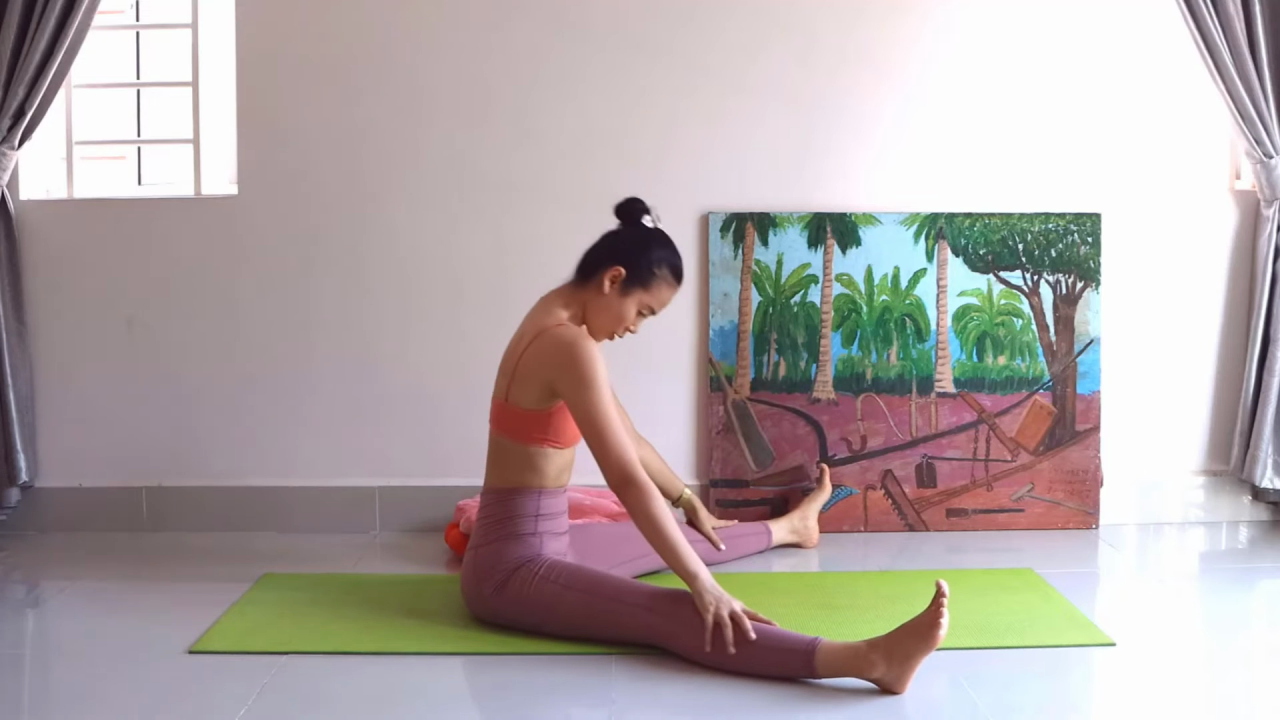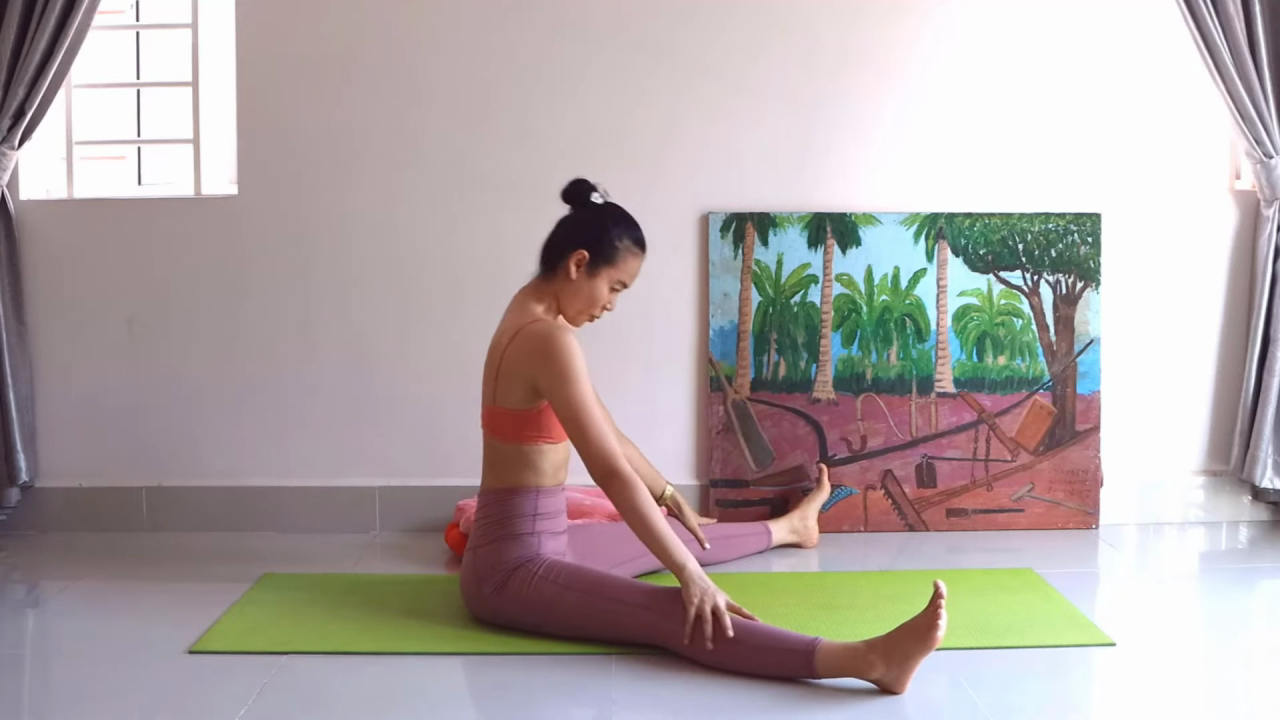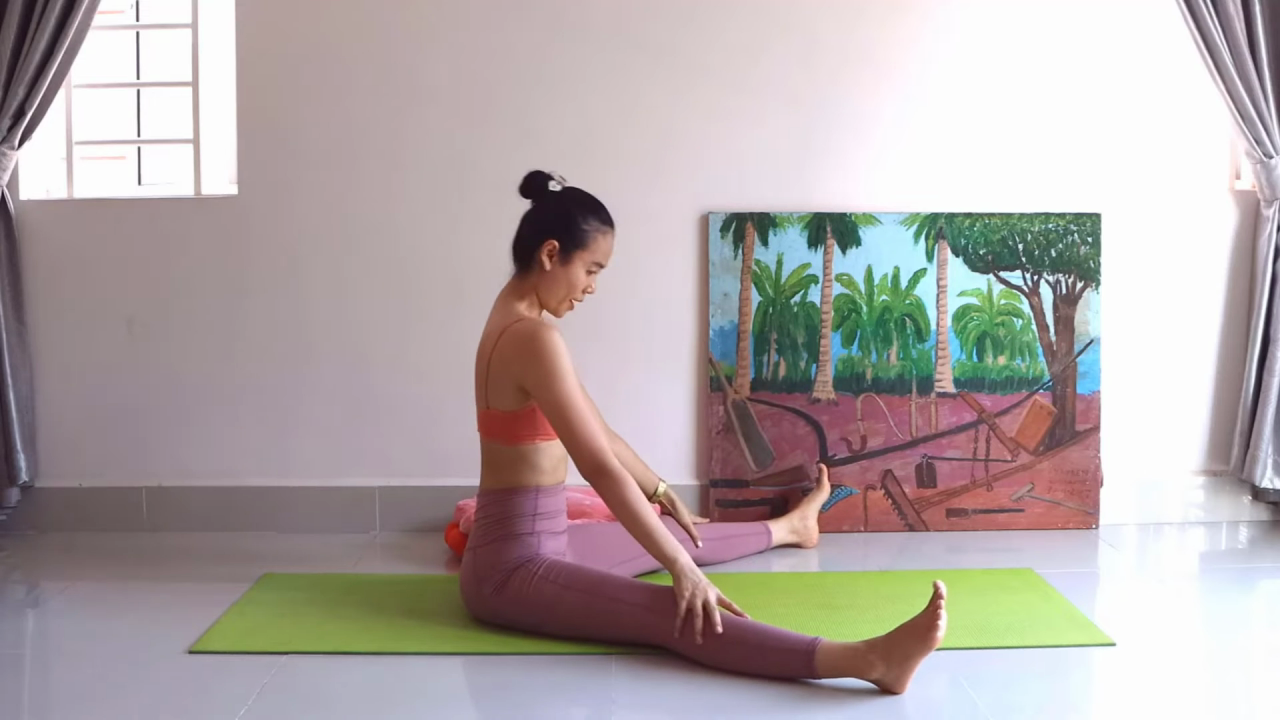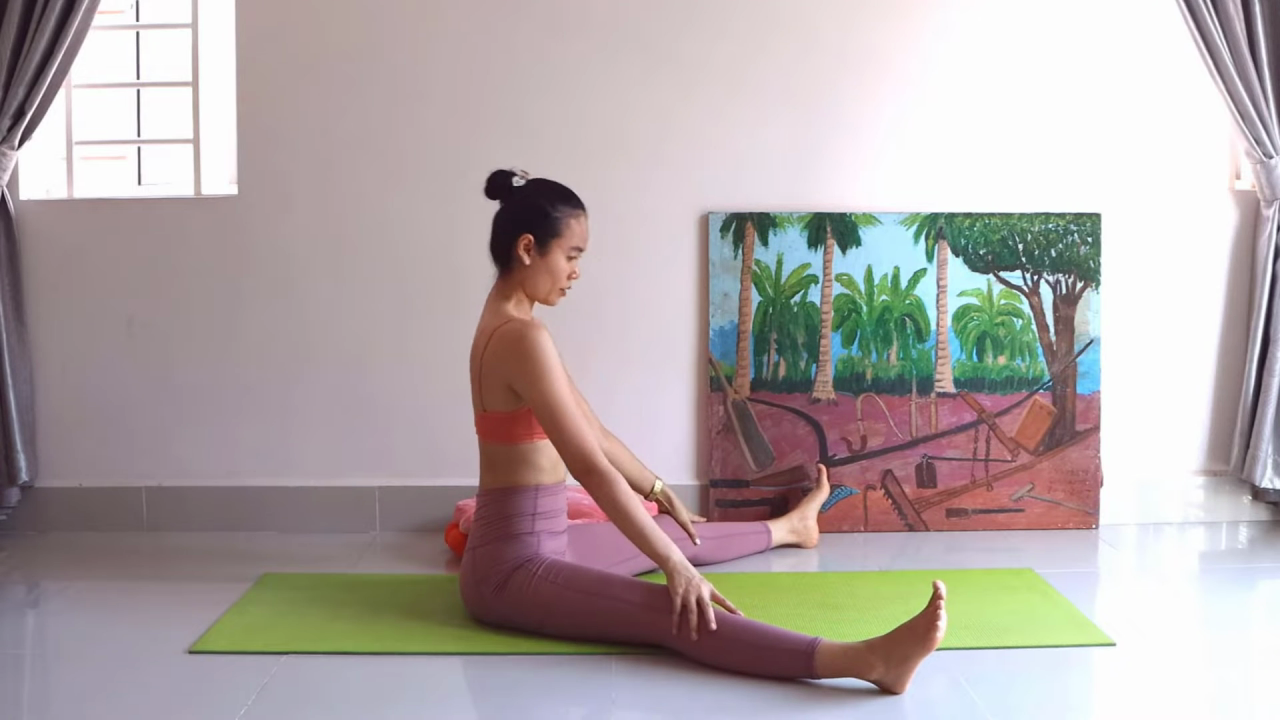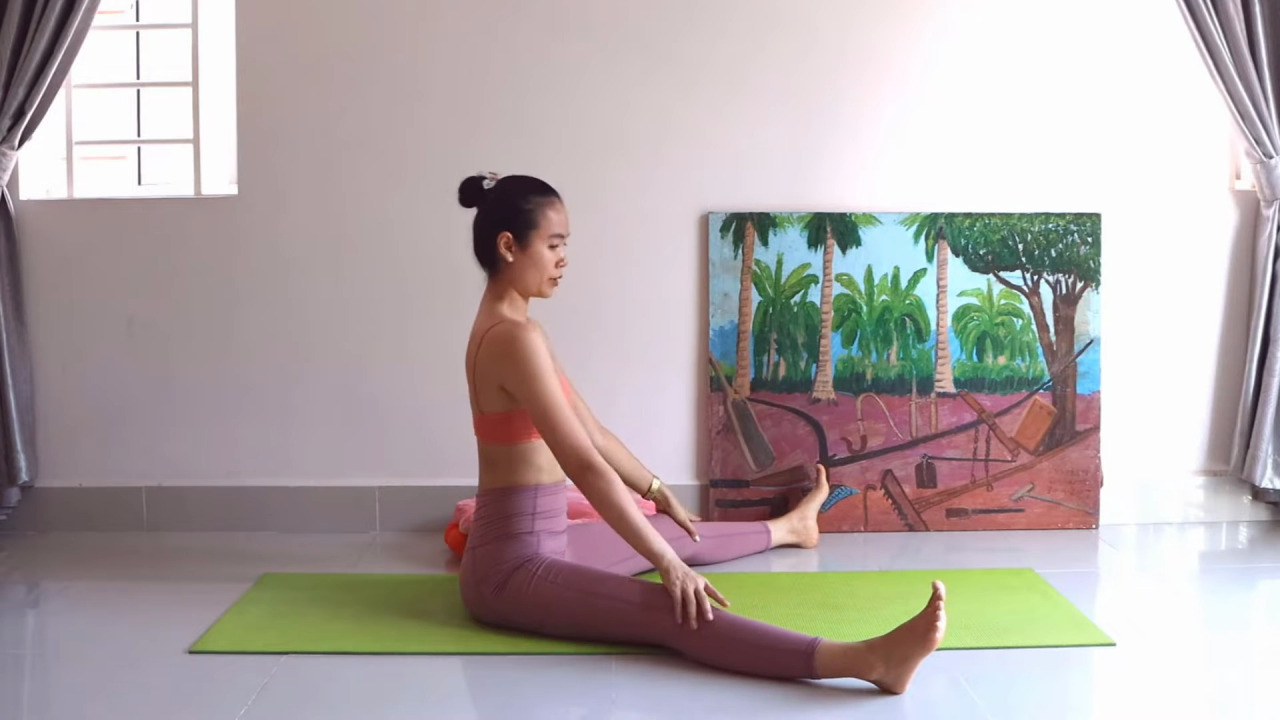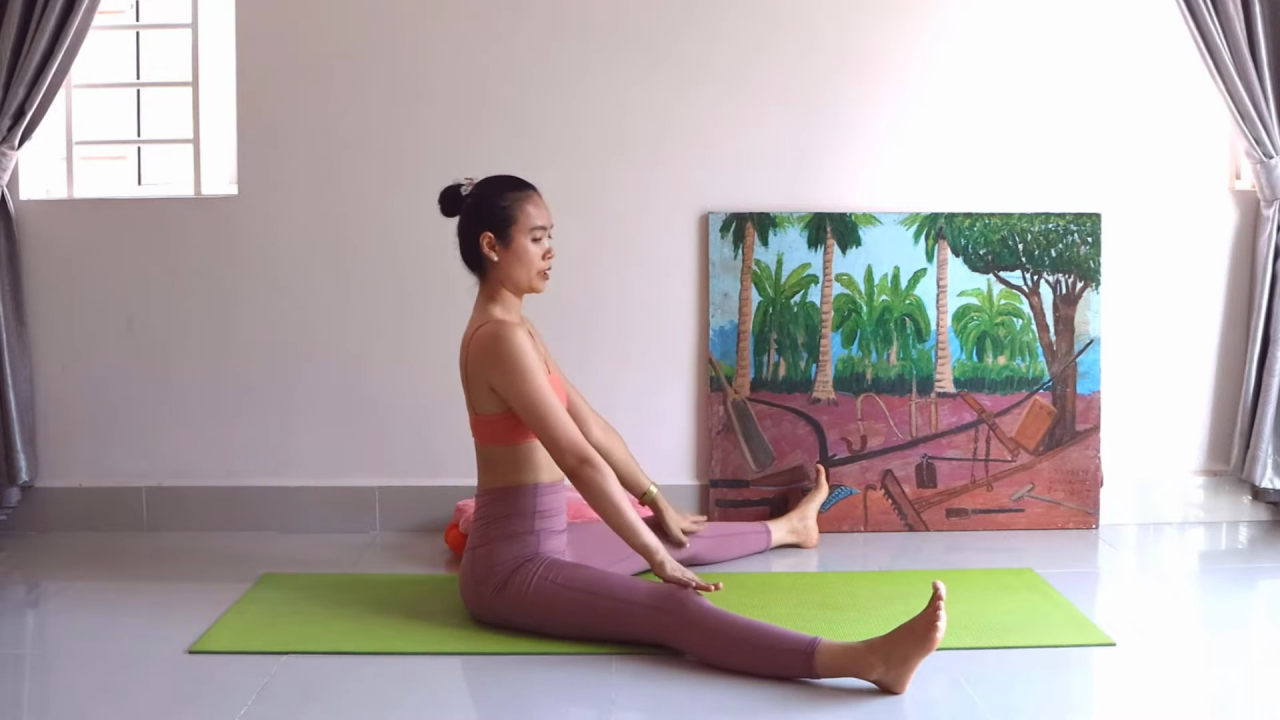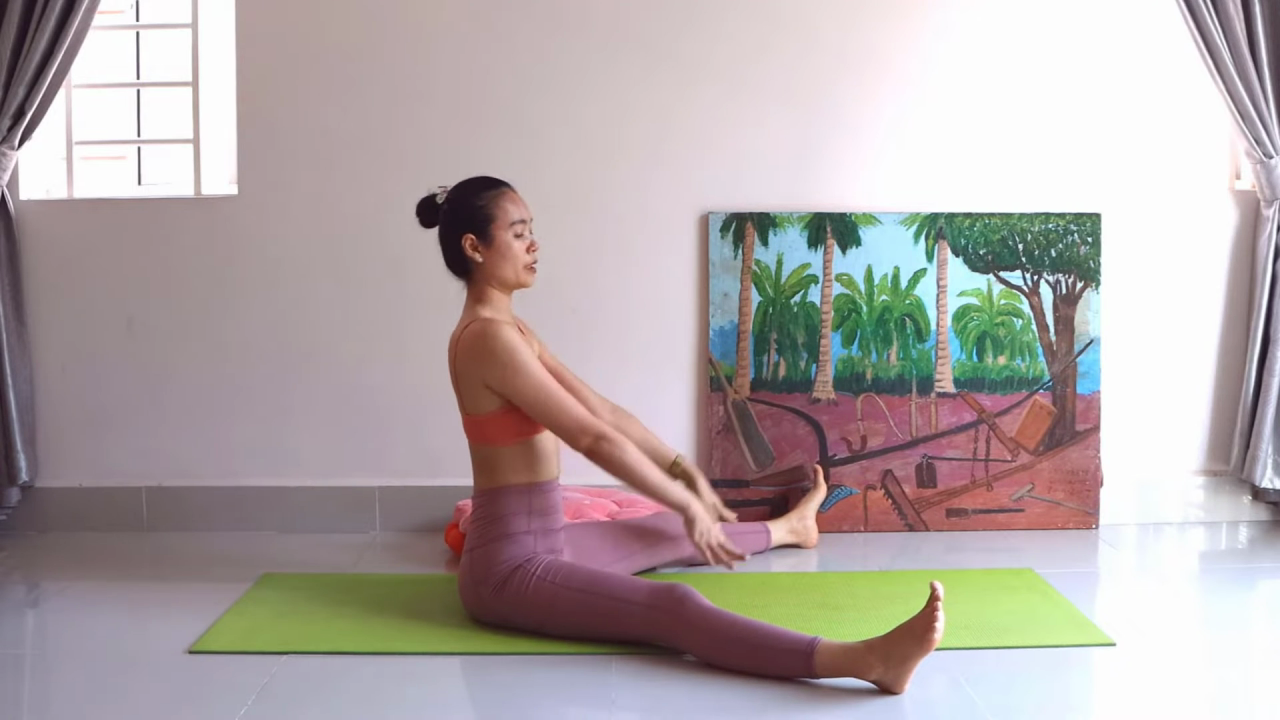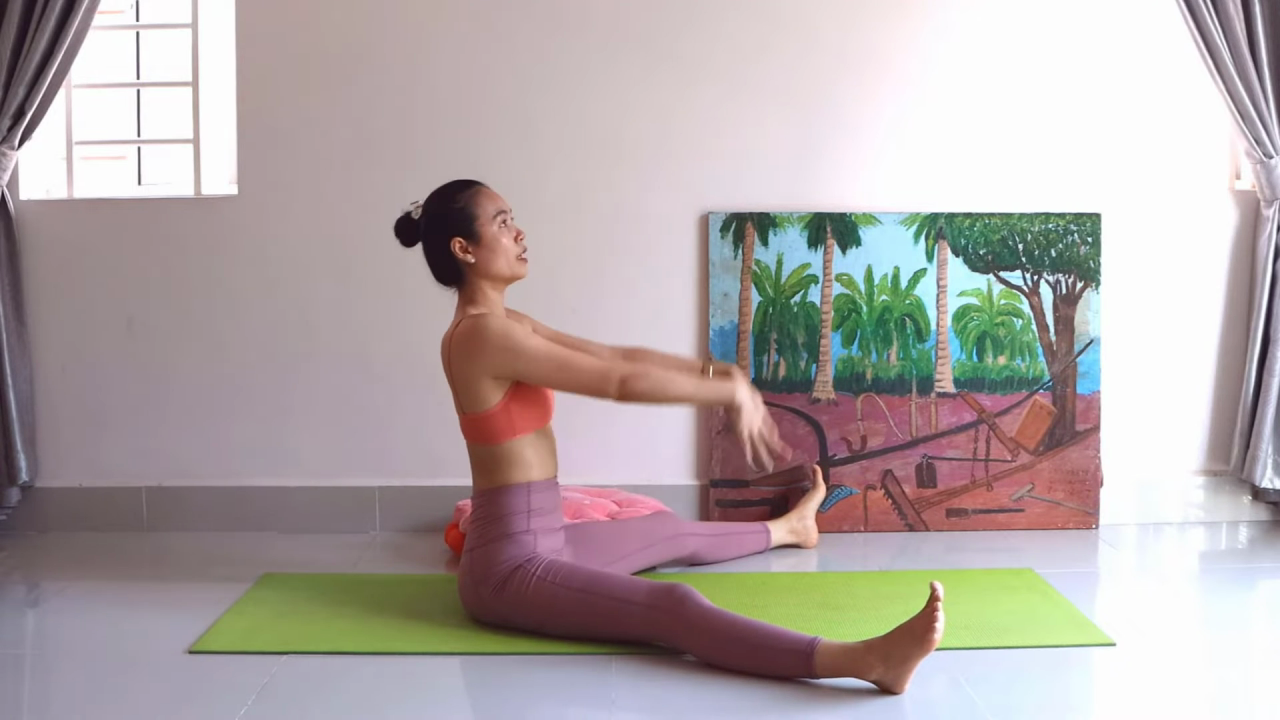
dt=0.2s
person 1, frame 1
left shoulder: (557, 321)
right shoulder: (569, 347)
left elbow: (625, 437)
right elbow: (627, 479)
left wrist: (688, 501)
right wrist: (703, 584)
left hip: (544, 542)
right hip: (513, 567)
left knee: (674, 536)
right knee: (672, 614)
left ankle: (787, 527)
right ankle: (867, 660)
person 1, frame 2
left shoulder: (534, 319)
right shoulder: (549, 340)
left elbow: (608, 437)
right elbow: (611, 472)
left wrist: (672, 500)
right wrist: (690, 575)
left hip: (543, 540)
right hip: (511, 568)
left knee: (673, 535)
right knee: (674, 613)
left ankle: (788, 527)
right ankle: (869, 660)
person 1, frame 3
left shoulder: (518, 320)
right shoulder: (533, 338)
left elbow: (599, 434)
right elbow: (600, 468)
left wrist: (665, 497)
right wrist: (682, 569)
left hip: (541, 541)
right hip: (512, 567)
left knee: (673, 533)
right knee: (673, 613)
left ankle: (787, 528)
right ankle: (868, 660)
person 1, frame 4
left shoulder: (511, 323)
right shoulder: (522, 338)
left elbow: (593, 433)
right elbow: (590, 467)
left wrist: (662, 494)
right wrist: (675, 566)
left hip: (540, 540)
right hip: (511, 567)
left knee: (676, 533)
right knee: (675, 613)
left ankle: (788, 527)
right ankle: (868, 660)
person 1, frame 5
left shoulder: (509, 326)
right shoulder: (513, 338)
left elbow: (590, 431)
right elbow: (584, 465)
left wrist: (660, 493)
right wrist: (667, 564)
left hip: (540, 541)
right hip: (511, 567)
left knee: (674, 533)
right knee: (676, 613)
left ankle: (787, 527)
right ankle: (868, 660)
person 1, frame 6
left shoulder: (511, 327)
right shoulder: (501, 338)
left elbow: (589, 425)
right elbow: (579, 459)
left wrist: (655, 501)
right wrist: (657, 559)
left hip: (540, 542)
right hip: (510, 567)
left knee: (671, 536)
right knee: (675, 609)
left ankle: (787, 528)
right ankle: (868, 660)
person 1, frame 7
left shoulder: (508, 328)
right shoulder: (488, 338)
left elbow: (599, 407)
right elbow: (594, 438)
left wrist: (681, 468)
right wrist: (682, 501)
left hip: (537, 542)
right hip: (508, 567)
left knee: (668, 531)
right knee: (674, 606)
left ankle: (786, 528)
right ankle: (868, 660)
person 1, frame 8
left shoulder: (505, 323)
right shoulder: (481, 334)
left elbow: (613, 355)
right elbow: (618, 382)
left wrist: (709, 372)
right wrist: (726, 393)
left hip: (541, 542)
right hip: (509, 567)
left knee: (668, 531)
right knee: (673, 606)
left ankle: (784, 528)
right ankle: (867, 660)
